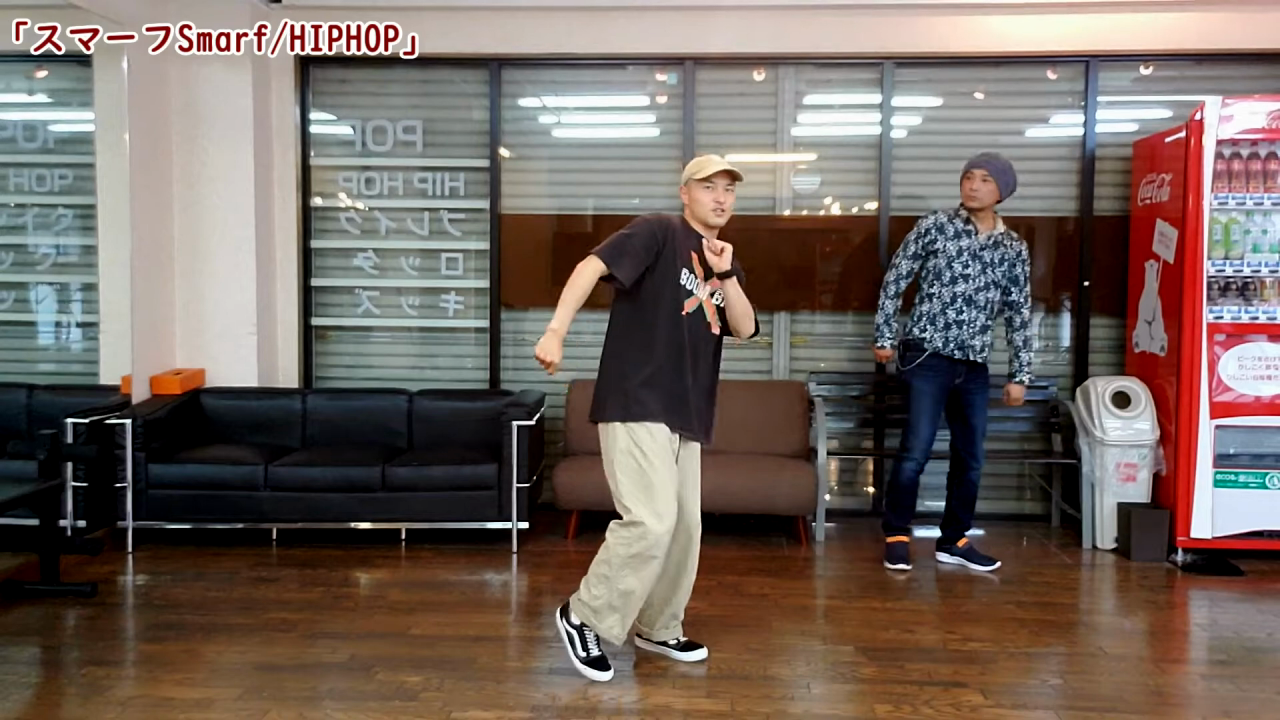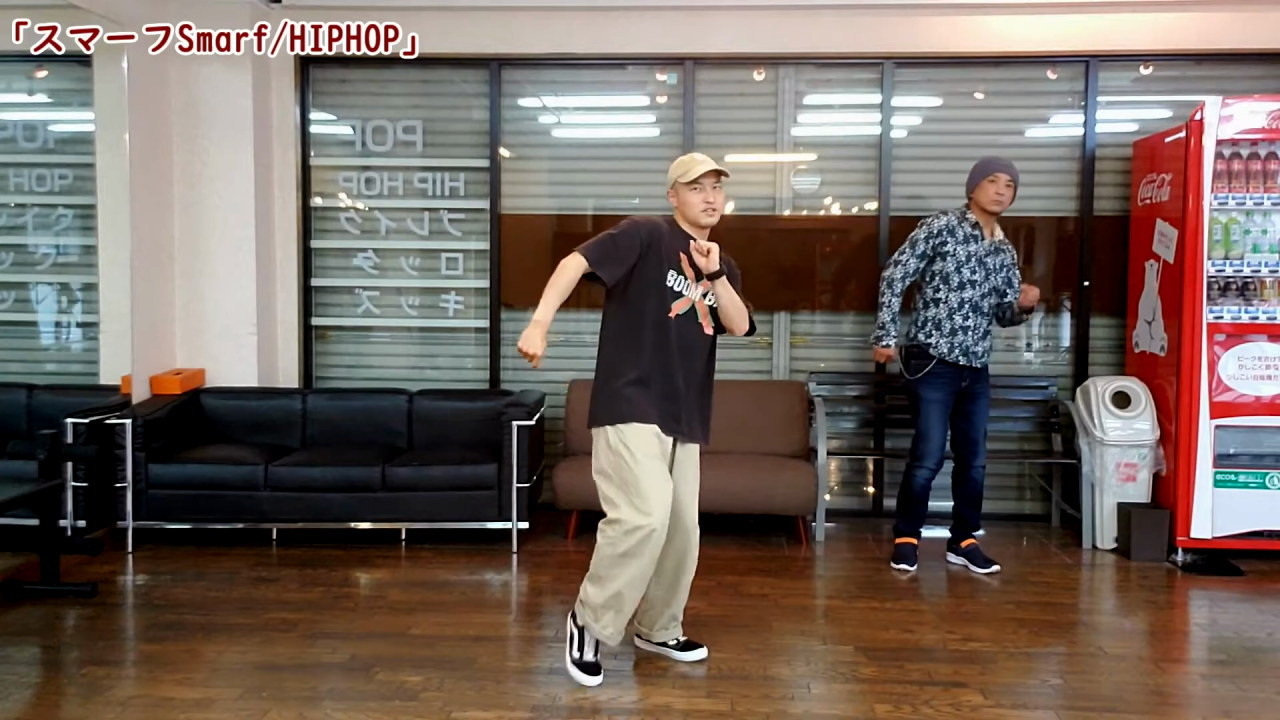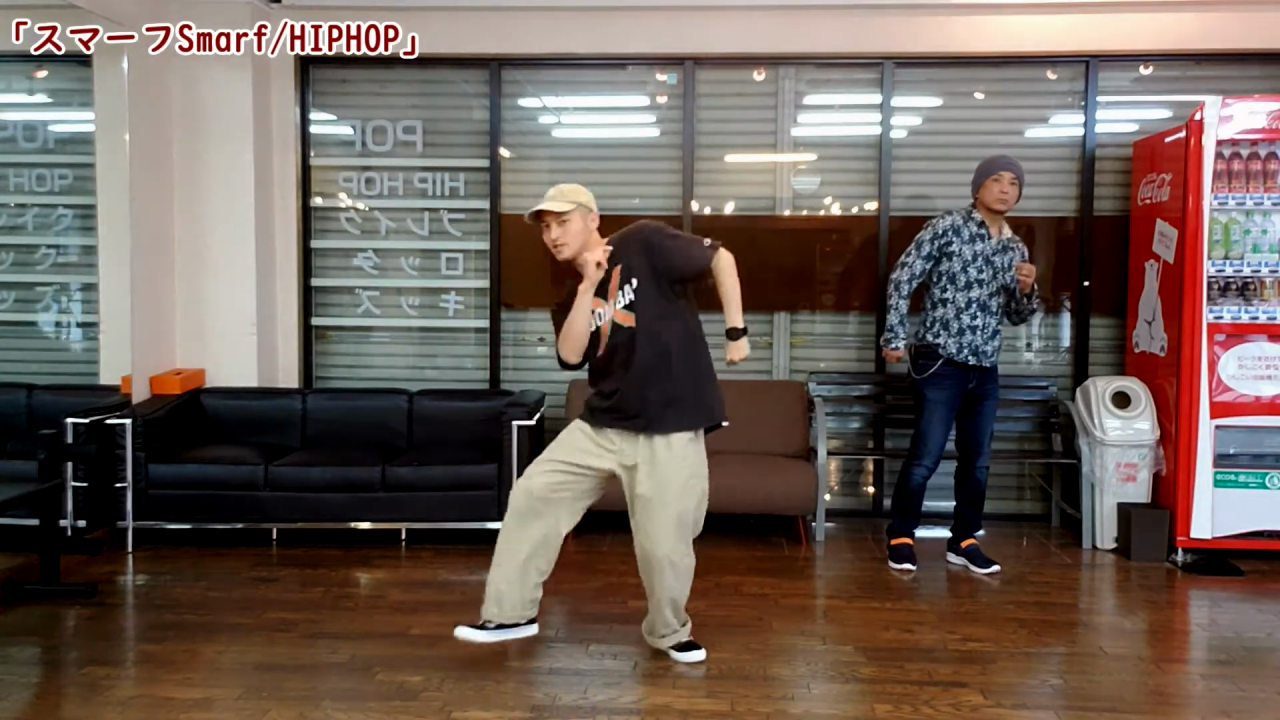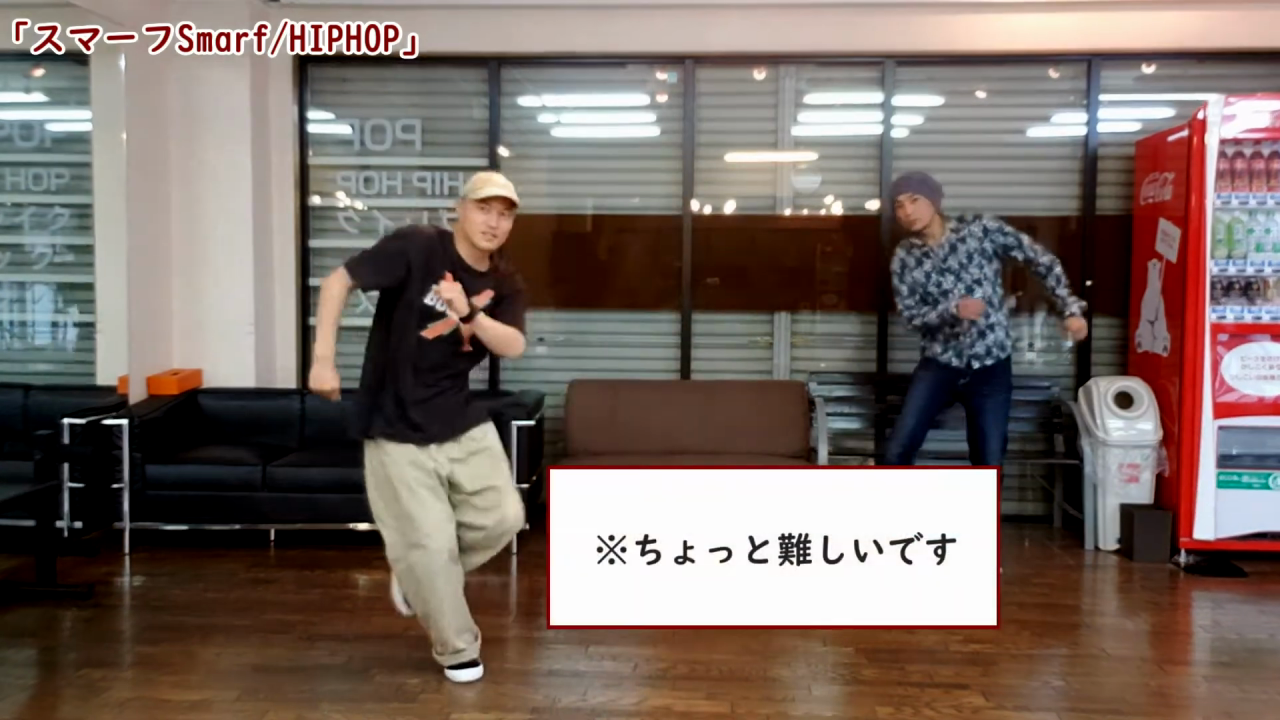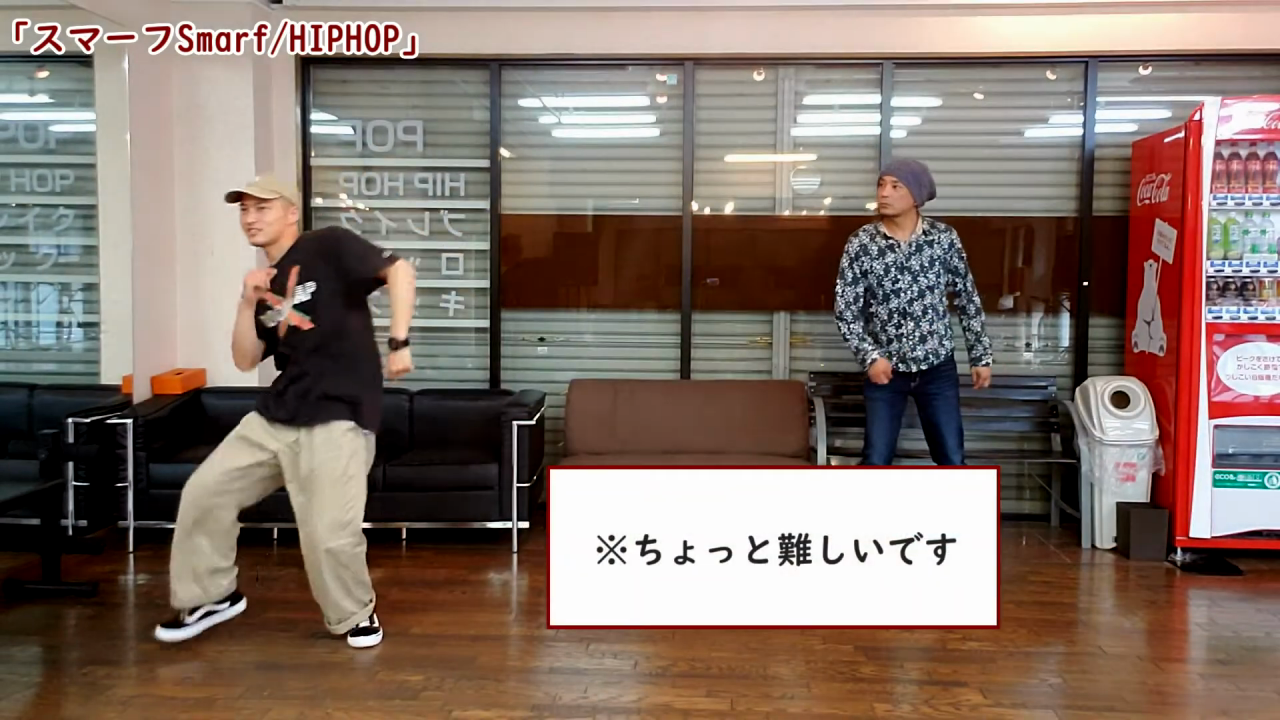
dt=1s
person 1, frame 1
left shoulder: (729, 267)
right shoulder: (658, 231)
left elbow: (746, 329)
right elbow: (591, 266)
left wrist: (724, 275)
right wrist: (556, 330)
left hip: (685, 412)
right hip: (635, 403)
left knee: (685, 526)
right knee: (650, 521)
left ankle: (658, 628)
right ankle: (583, 616)
person 1, frame 2
left shoulder: (724, 264)
right shoulder: (646, 234)
left elbow: (740, 326)
right elbow: (576, 264)
left wrist: (715, 274)
right wrist: (538, 323)
left hip: (683, 415)
right hip: (630, 406)
left knee: (682, 528)
right knee: (643, 517)
left ankle: (658, 629)
right ankle: (589, 624)
person 1, frame 3
left shoulder: (643, 243)
right shoulder: (569, 303)
left elbow: (719, 258)
right elbow: (570, 354)
left wrist: (735, 330)
right wrist: (590, 287)
left hip: (671, 426)
right hip: (603, 424)
left knee: (664, 540)
right knee: (531, 498)
left ankle: (668, 631)
right ankle: (510, 614)
person 1, frame 4
left shoulder: (504, 284)
right shoulder: (415, 245)
left elbow: (513, 348)
right elbow: (339, 283)
left wrist: (467, 315)
right wrist: (322, 359)
left hip: (463, 423)
right hip: (397, 427)
left knee: (502, 521)
right knee: (429, 545)
left ankle: (416, 577)
right ankle: (458, 649)
person 1, frame 5
left shoulder: (328, 246)
right shoulder: (257, 291)
left elbow: (398, 271)
right elbow: (245, 359)
left wrist: (399, 343)
right wrist: (248, 304)
left hip: (335, 414)
right hip: (278, 412)
left knee: (329, 532)
right knee: (204, 494)
left ankle: (354, 615)
right ankle: (212, 598)
person 2, frame 1
left shoulder: (1014, 248)
right shoulder: (934, 226)
left elbow: (1019, 313)
right elbow: (895, 281)
left wrist: (1019, 373)
right wrist: (884, 336)
left hip: (974, 367)
right hip: (927, 358)
left knee: (971, 458)
right knee: (916, 451)
left ankle: (953, 540)
right ankle: (897, 534)
person 2, frame 2
left shoulder: (1005, 252)
right shoulder: (940, 227)
left elbow: (1003, 315)
right elbow: (894, 278)
left wrist: (1023, 305)
right wrist: (885, 336)
left hip: (976, 369)
right hip: (932, 363)
left knee: (973, 460)
right knee: (927, 457)
left ankle: (963, 540)
right ankle: (905, 535)
person 2, frame 3
left shoulder: (1016, 249)
right shoulder: (947, 227)
left elbow: (1016, 315)
right elbow: (903, 278)
left wrist: (1027, 290)
right wrist: (895, 338)
left hip: (985, 369)
right hip: (940, 363)
left knee: (977, 460)
right knee: (926, 456)
left ankle: (963, 539)
right ankle: (900, 536)
person 2, frame 4
left shoulder: (981, 230)
right shoulder: (905, 257)
left elbow: (1041, 261)
right elbow: (909, 314)
left wrist: (1071, 307)
right wrist: (953, 311)
left hip: (990, 366)
right hip: (939, 364)
left knee: (988, 463)
right knee: (899, 445)
person 2, frame 5
left shoulder: (945, 238)
right shoulder: (862, 243)
left elbow: (968, 299)
right elbow: (845, 309)
left wrist: (981, 357)
right wrist: (870, 355)
left hip: (938, 367)
right hip: (885, 368)
left knee: (952, 460)
right knee: (876, 461)
